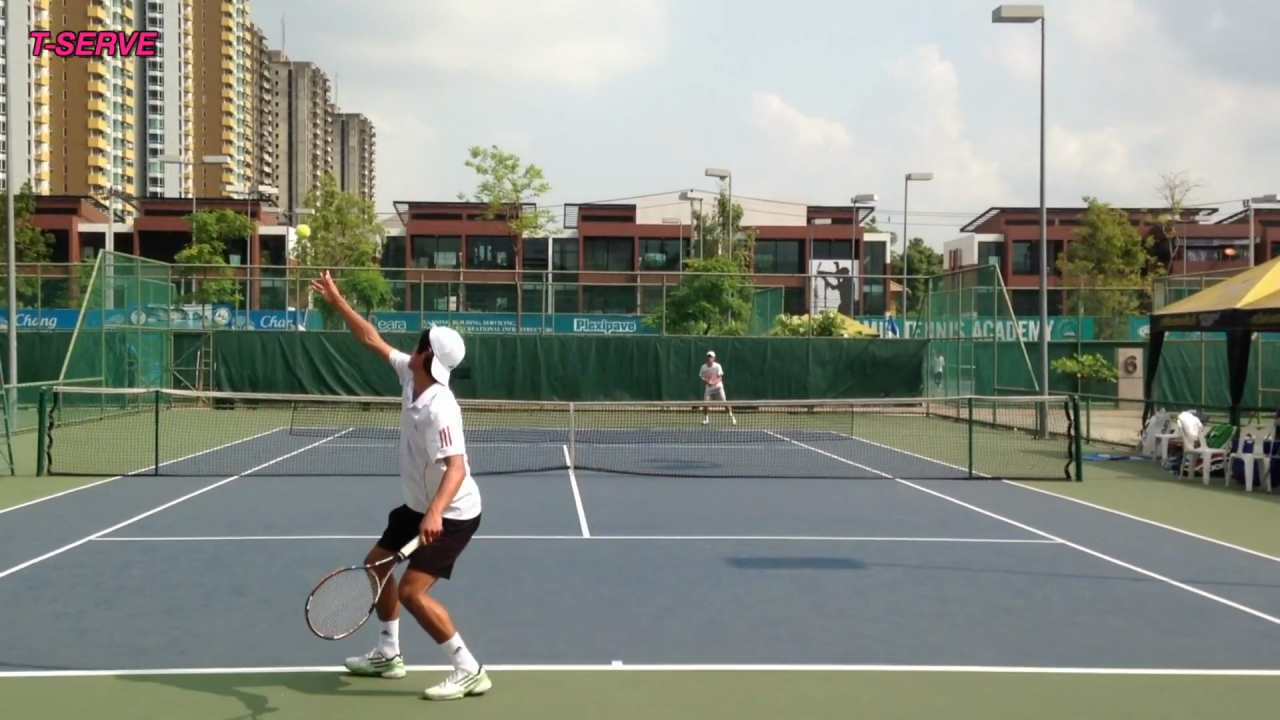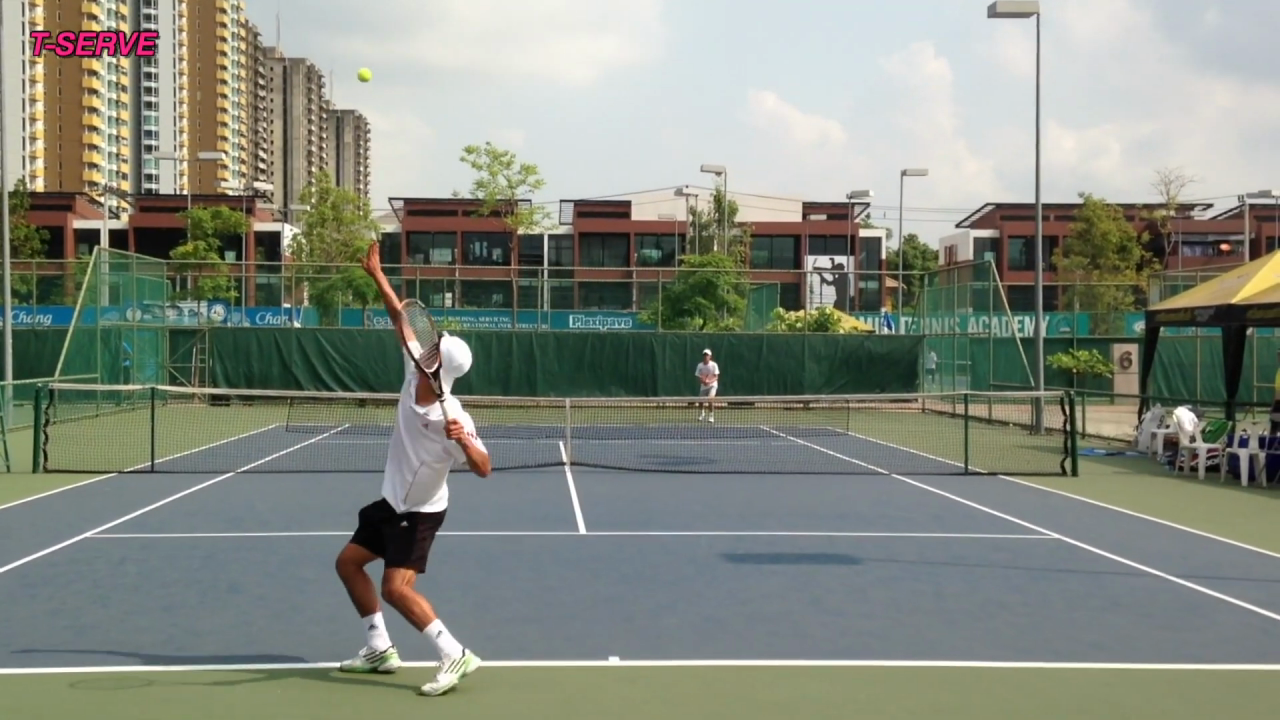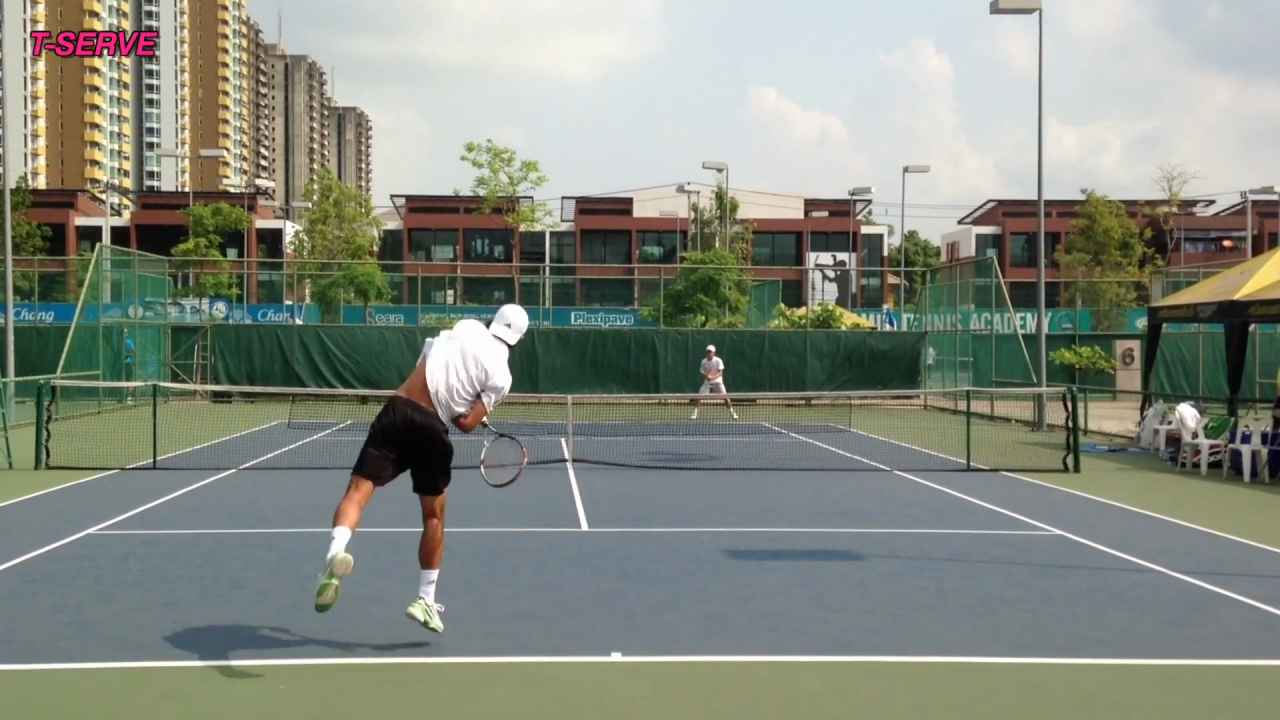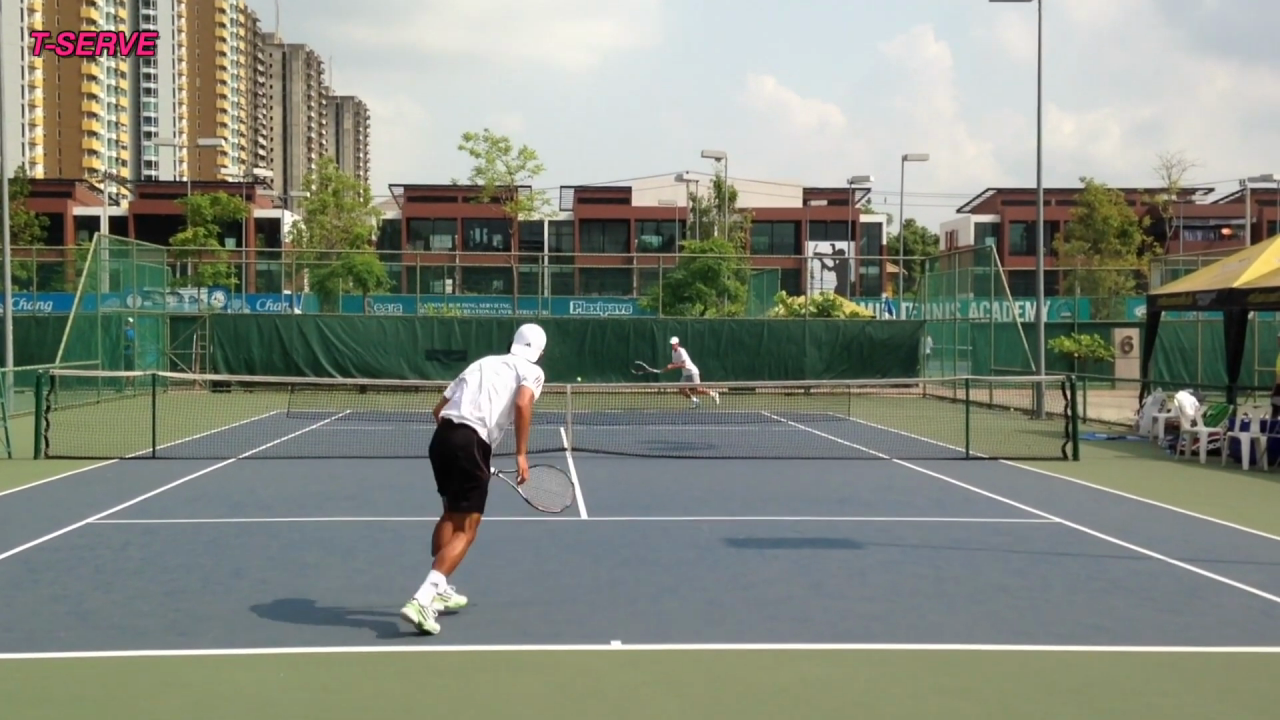
dt=0.4s
person 1, frame 1
left shoulder: (439, 412)
right shoulder: (412, 377)
left elbow: (456, 471)
right elbow: (372, 338)
left wrist: (434, 515)
right wrist: (336, 300)
left hip: (454, 516)
right hip: (418, 508)
left knee: (411, 591)
right knee: (379, 565)
left ankle: (469, 671)
right ankle: (387, 655)
person 1, frame 2
left shoulder: (455, 420)
right shoulder: (421, 376)
left elbow: (484, 468)
right elbow: (401, 321)
left wrist: (464, 441)
right wrist: (377, 277)
left hip: (419, 514)
right hip: (391, 503)
left knee: (399, 585)
right knee: (347, 563)
left ankle: (456, 656)
right ankle: (380, 648)
person 1, frame 3
left shoulder: (466, 328)
right shoulder: (500, 374)
right elbow: (467, 424)
left hip: (397, 412)
right hip: (430, 429)
left knee: (357, 491)
right knee: (433, 518)
left ankle: (336, 554)
right ankle: (425, 600)
person 1, frame 4
left shoulder: (481, 363)
right shoulder: (531, 371)
left elbow: (440, 408)
right elbow: (522, 404)
right wrist: (521, 454)
left hip: (443, 437)
right hip: (472, 442)
left knee: (452, 513)
right knee: (465, 531)
left ankle: (440, 591)
right ankle: (421, 602)
